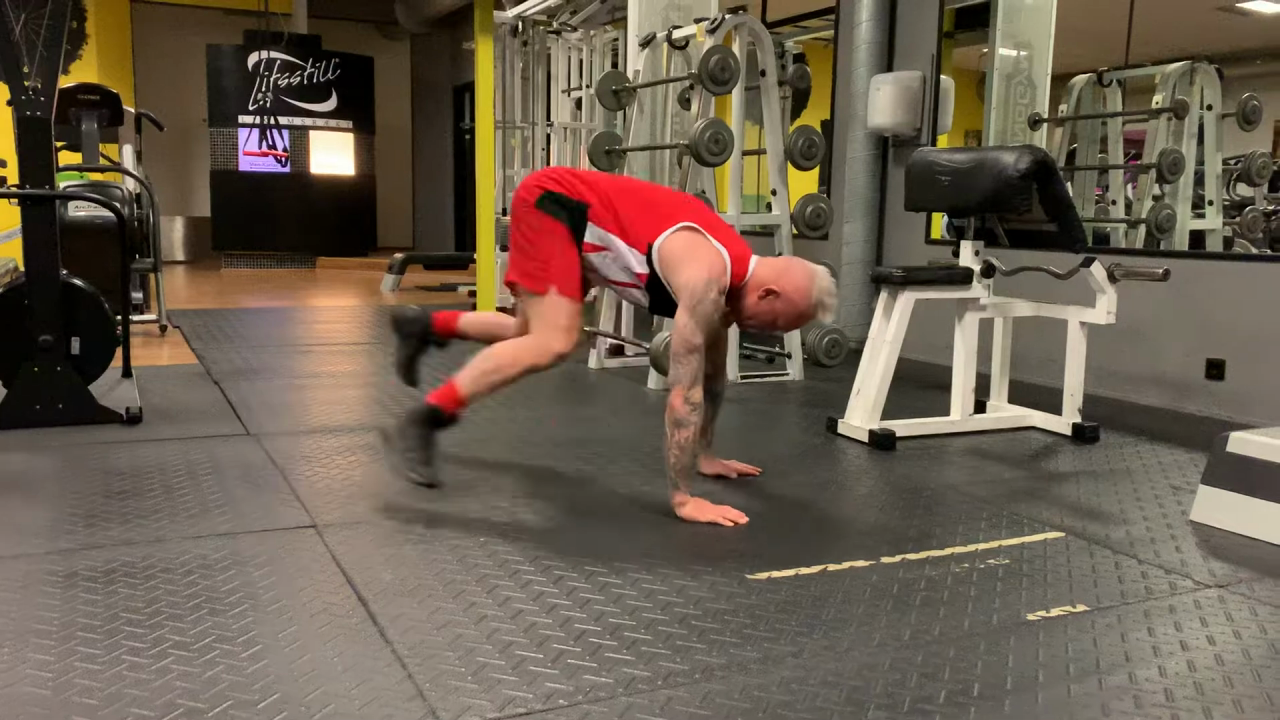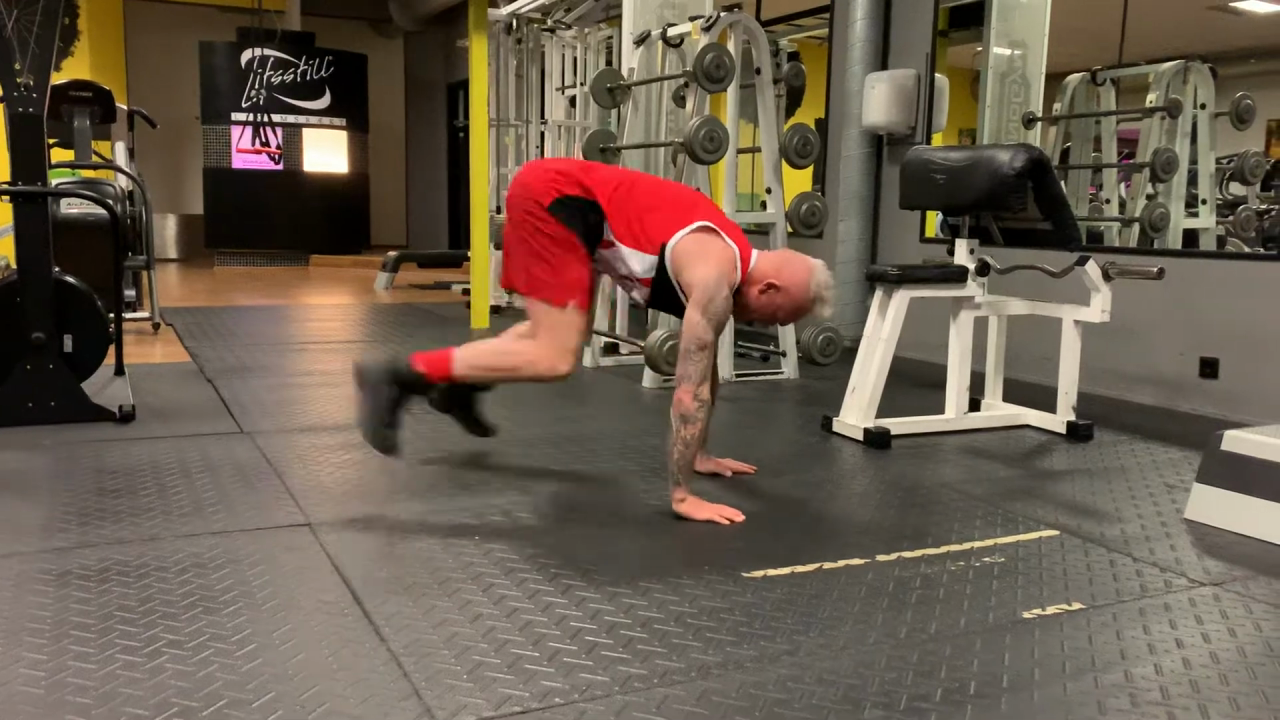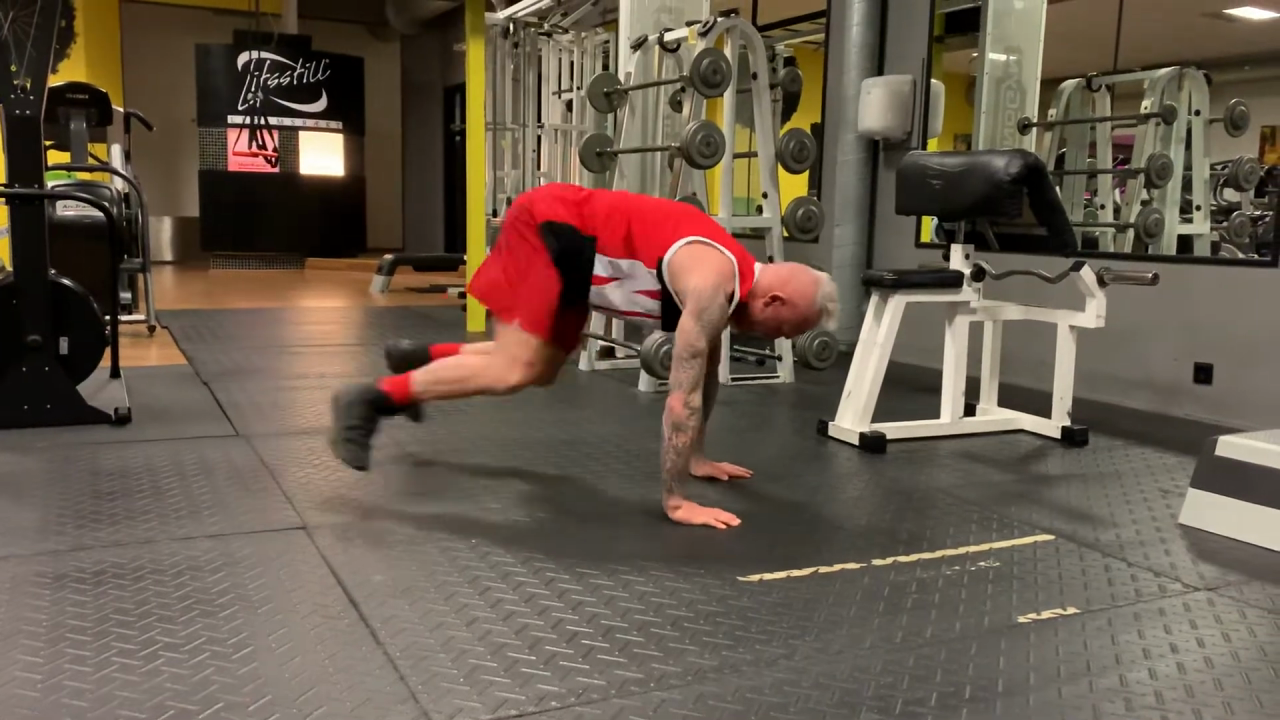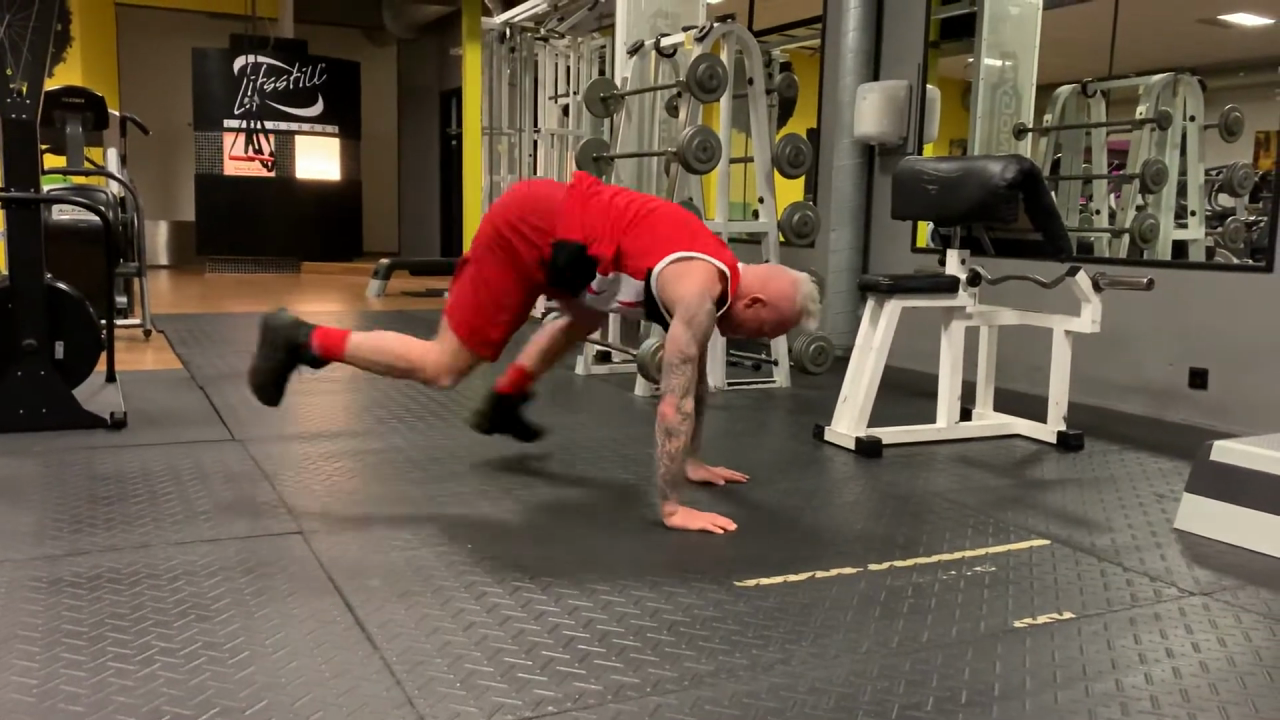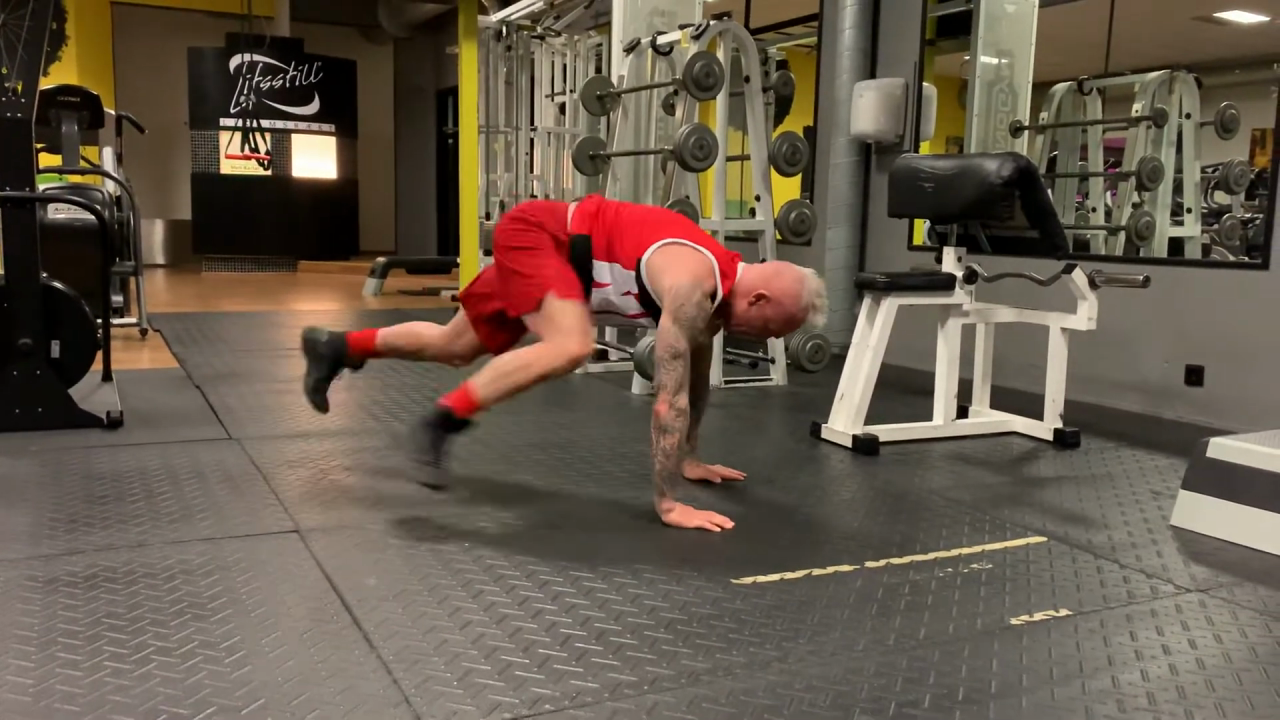
dt=0.7s
person 1, frame 1
left shoulder: (747, 274)
right shoulder: (708, 275)
left elbow: (712, 368)
right elbow: (685, 391)
left wrist: (703, 454)
right wrist: (684, 495)
left hip: (582, 222)
right hip: (552, 201)
left knee: (533, 334)
right knee: (553, 343)
left ankle: (430, 327)
right ankle: (425, 421)
person 1, frame 2
left shoulder: (729, 267)
right shoulder: (715, 276)
left elbow: (703, 366)
right elbow: (691, 388)
left wrist: (697, 454)
right wrist: (682, 494)
left hip: (555, 200)
right hip: (553, 198)
left knee: (556, 330)
right knee: (556, 357)
left ankle: (455, 385)
right ankle: (405, 375)
person 1, frame 3
left shoulder: (731, 283)
right shoulder: (712, 284)
left elbow: (706, 375)
right elbow: (684, 396)
left wrist: (696, 457)
right wrist: (676, 499)
left hip: (572, 237)
right hip: (546, 222)
left knee: (553, 358)
right knee: (512, 372)
left ankle: (419, 358)
right ankle: (374, 400)
person 1, frame 4
left shoulder: (702, 277)
right shoulder: (703, 289)
left elbow: (690, 375)
right elbow: (677, 398)
left wrist: (692, 461)
right wrist: (671, 507)
left hip: (551, 209)
right hip: (530, 230)
left knee: (585, 317)
right knee: (443, 366)
left ankle: (502, 404)
right ankle: (300, 340)
person 1, frame 5
left shoulder: (718, 284)
right shoulder: (690, 286)
left elbow: (696, 376)
right elbow: (671, 396)
left wrist: (690, 460)
right wrist: (669, 501)
left hip: (560, 249)
right hip: (533, 230)
left knee: (456, 346)
right knee: (570, 348)
left ankle: (340, 347)
right ankle: (444, 420)
